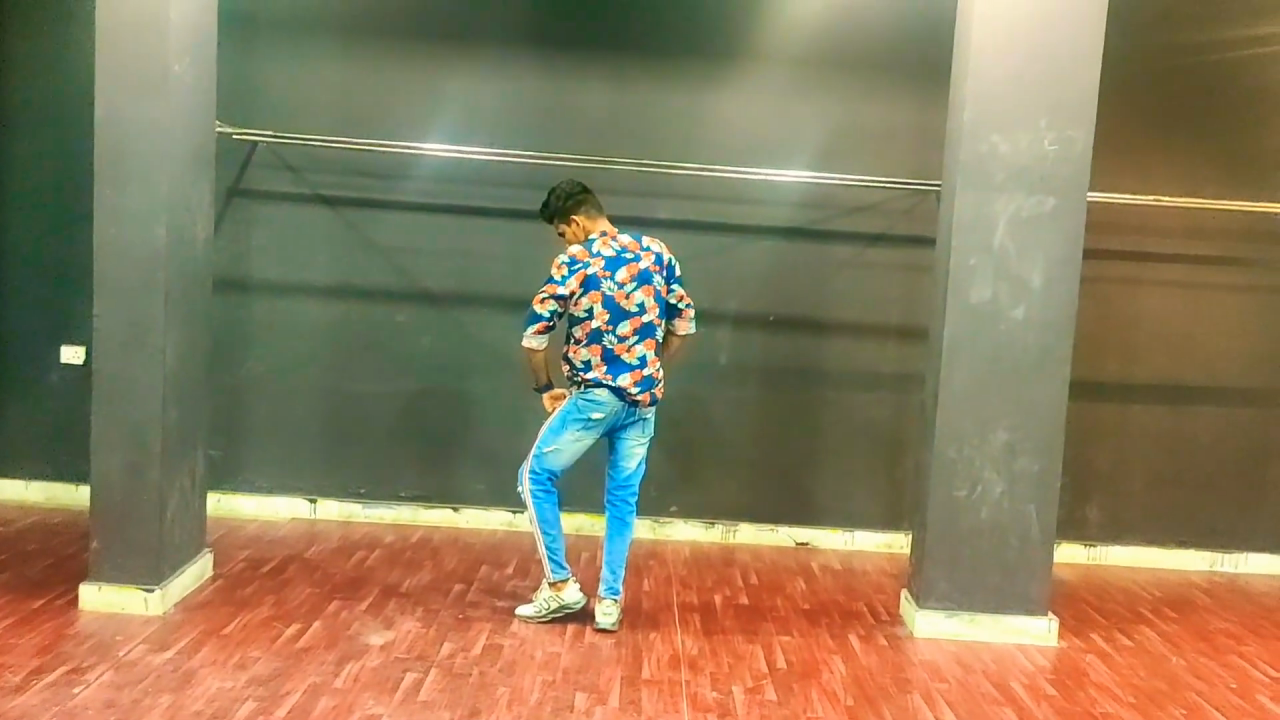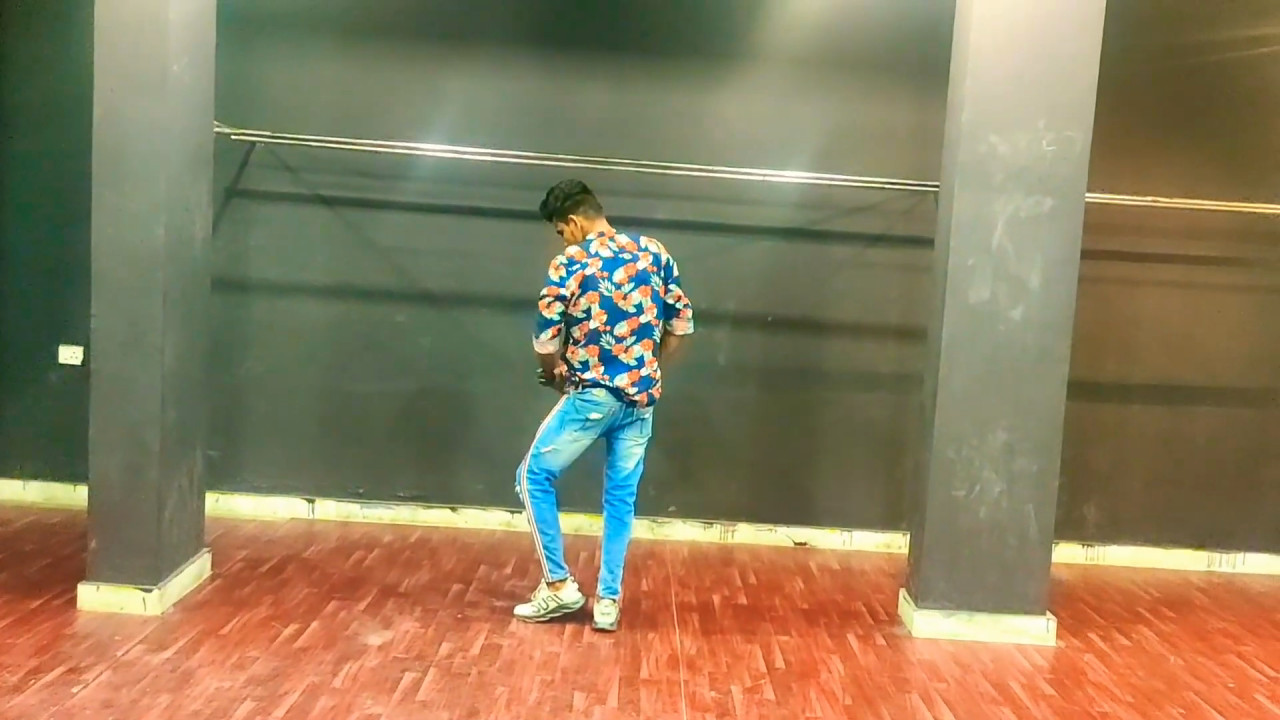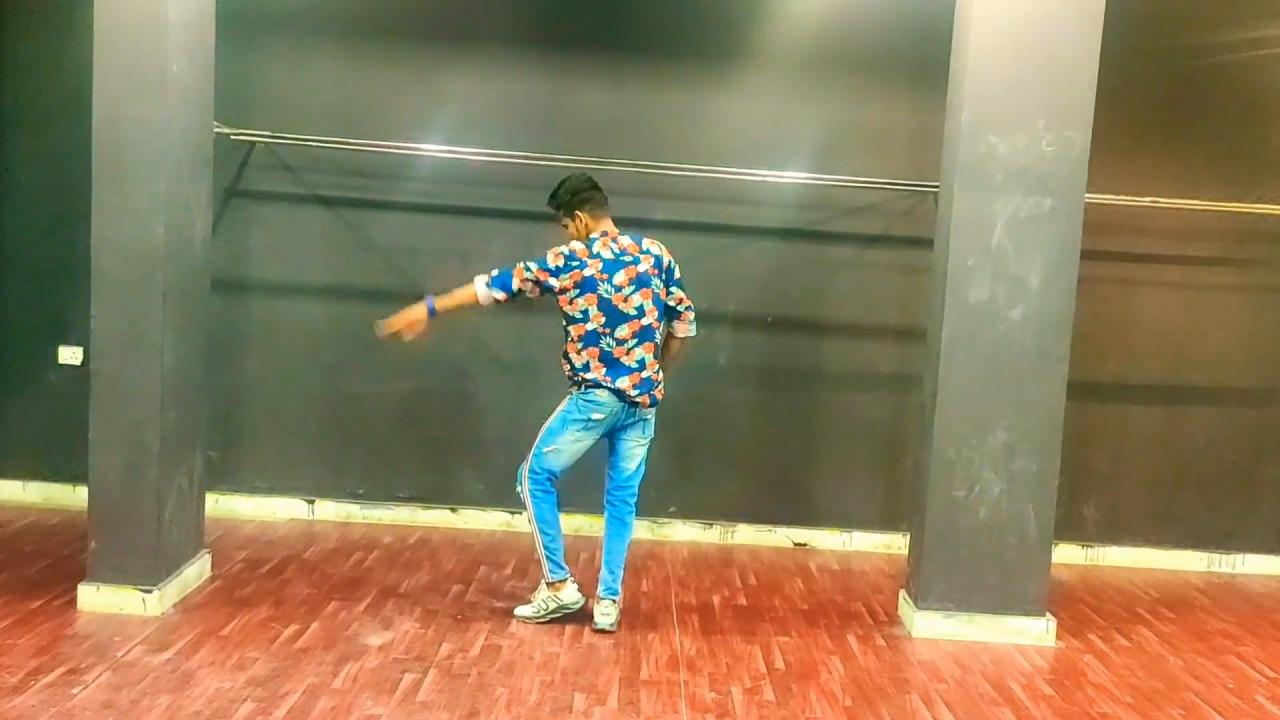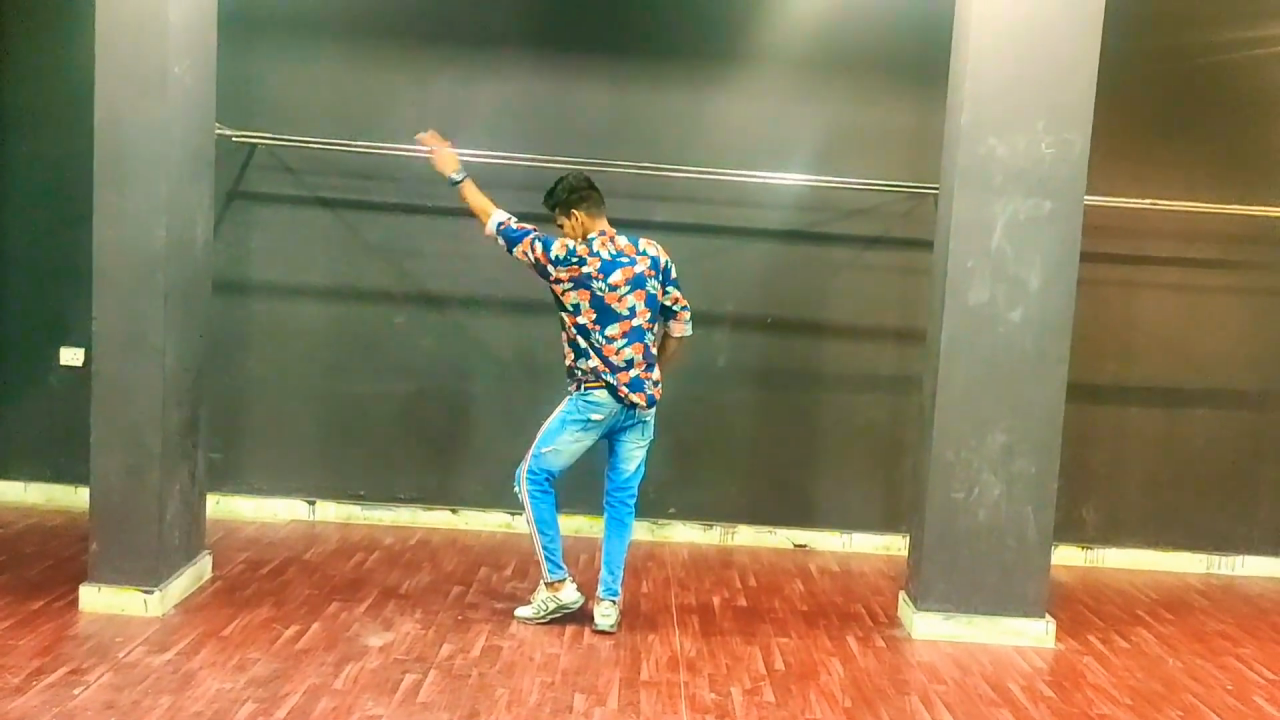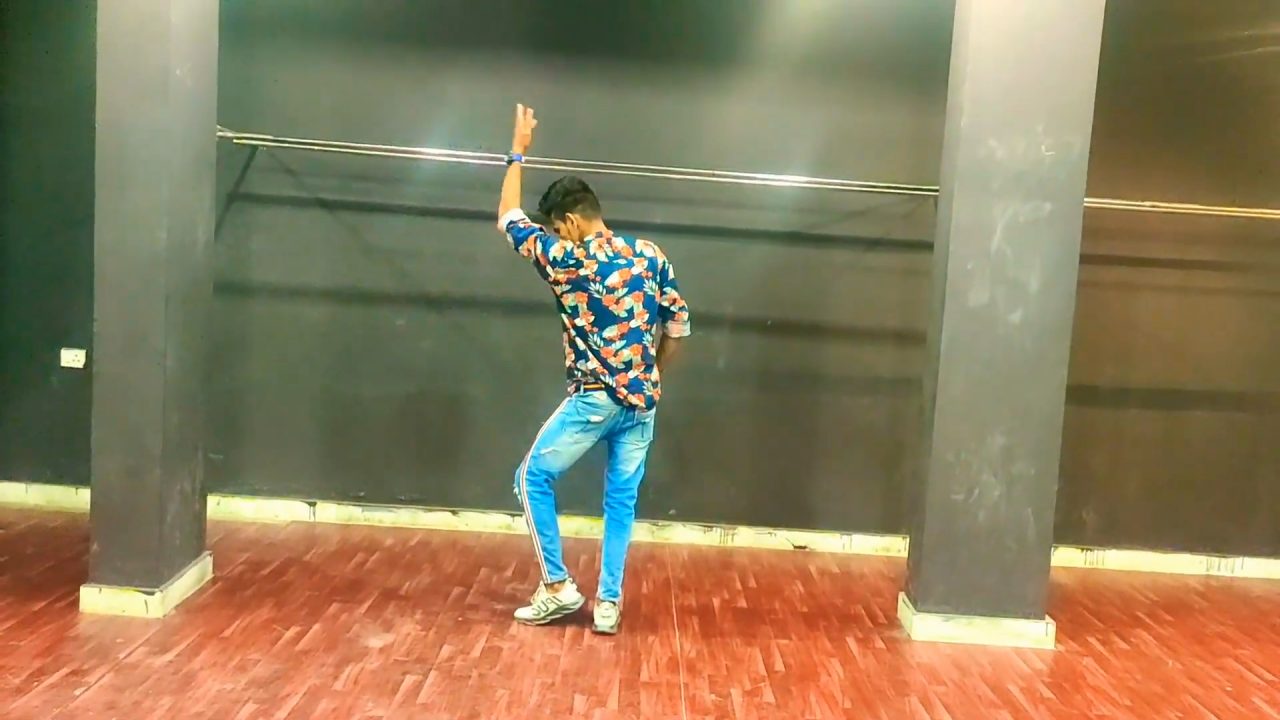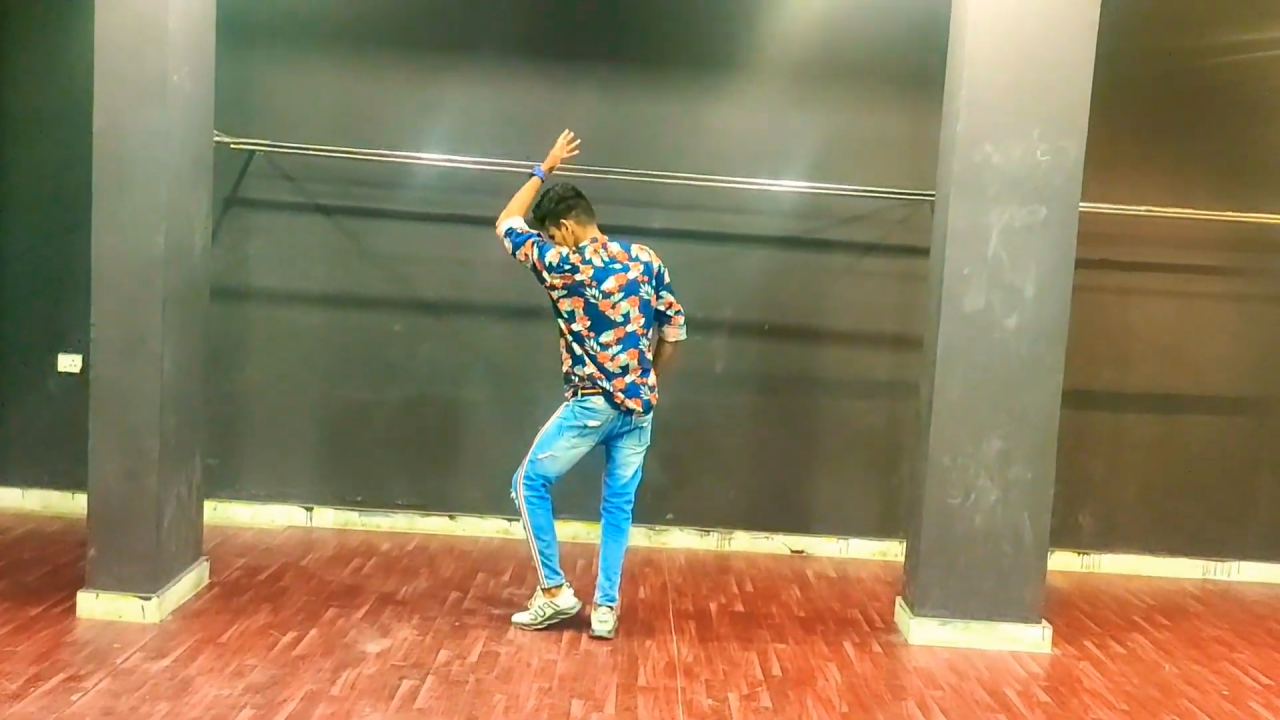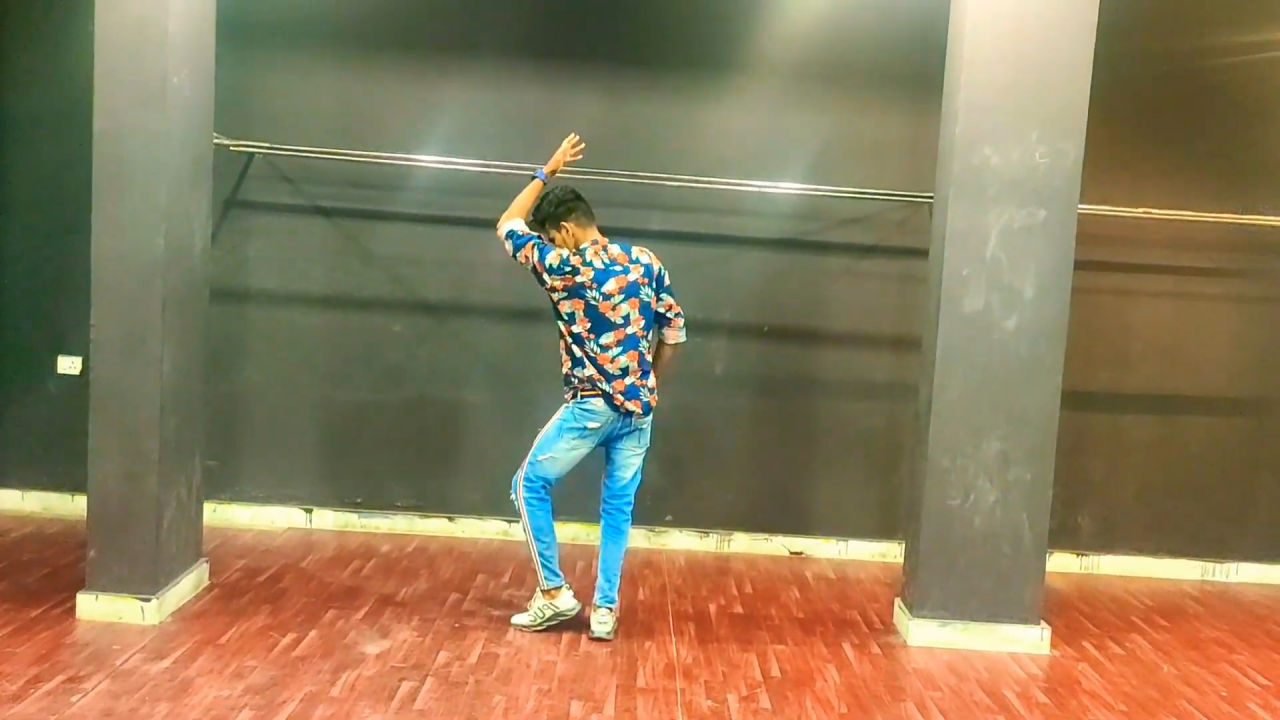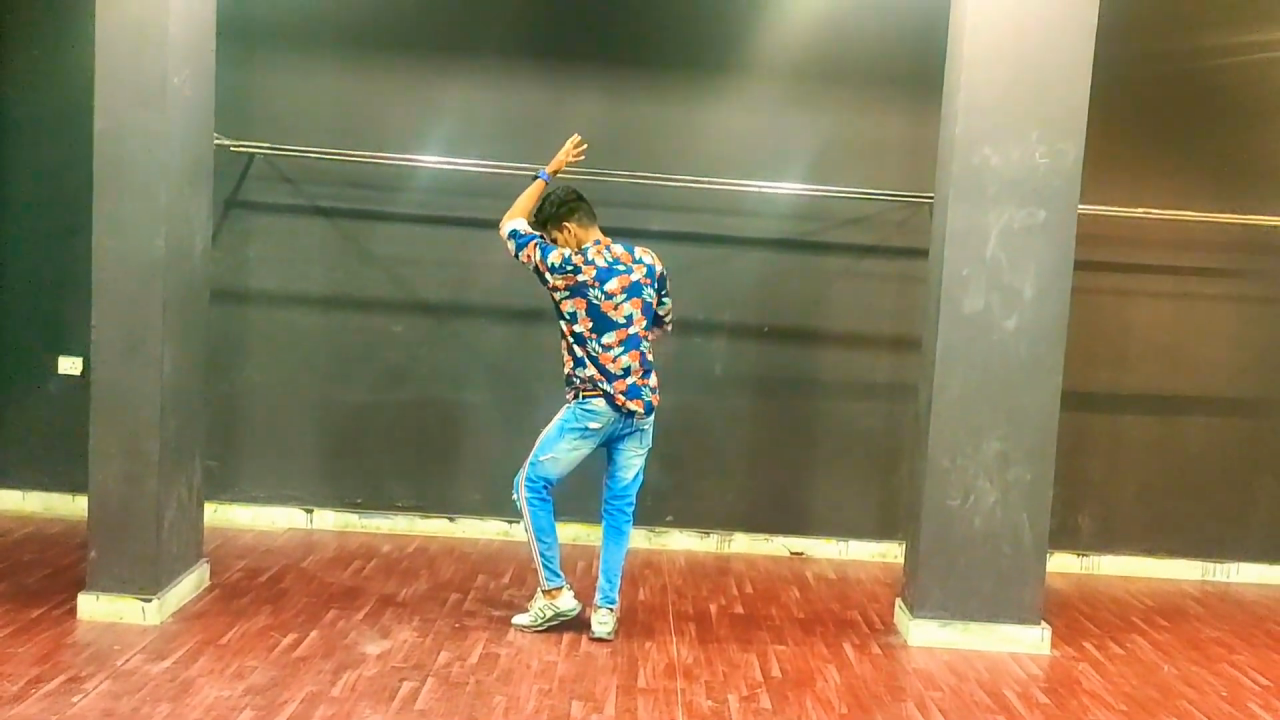
dt=0.3s
person 1, frame 1
left shoulder: (573, 261)
right shoulder: (656, 252)
left elbow: (535, 334)
right elbow: (683, 323)
left wrist: (545, 388)
left hip: (594, 395)
right hip: (644, 398)
left knee: (536, 477)
right knee: (623, 497)
left ankle: (561, 585)
right ankle: (610, 600)
person 1, frame 2
left shoulder: (570, 264)
right shoulder: (654, 252)
left elbow: (547, 340)
right elbow: (681, 323)
left wrist: (552, 379)
left hip: (592, 396)
right hip: (641, 398)
left knee: (534, 476)
right knee: (621, 497)
left ankle: (559, 586)
right ankle: (609, 600)
person 1, frame 3
left shoulder: (568, 260)
right shoulder: (657, 254)
left elbow: (497, 287)
right elbow: (684, 324)
left wrist: (429, 307)
left hip: (596, 396)
right hip: (645, 400)
left knee: (537, 477)
right knee: (622, 498)
left ankle: (560, 586)
right ankle: (608, 601)
person 1, frame 4
left shoulder: (565, 256)
right shoulder: (653, 255)
left elbow: (499, 225)
right elbow: (679, 325)
left wrist: (456, 173)
left hip: (593, 399)
right hip: (643, 401)
left knee: (534, 477)
right knee: (621, 500)
left ankle: (558, 586)
right ankle: (608, 601)
person 1, frame 5
left shoulder: (565, 259)
right shoulder: (649, 255)
left elbow: (509, 218)
right elbow: (677, 325)
left wrist: (517, 153)
left hip: (594, 400)
right hip: (642, 401)
left knee: (533, 478)
right knee: (621, 500)
left ankle: (558, 588)
right ankle: (609, 604)
person 1, frame 6
left shoulder: (562, 265)
right shoulder: (646, 259)
left elbow: (508, 224)
right elbow: (673, 329)
left wrist: (545, 169)
left hip: (591, 405)
right hip: (640, 406)
left knee: (530, 482)
right knee: (619, 505)
left ankle: (555, 591)
right ankle: (606, 608)
person 1, frame 7
left shoulder: (562, 267)
right shoulder: (646, 262)
left elbow: (509, 226)
right elbow: (673, 331)
left wrist: (546, 172)
left hip: (591, 406)
right hip: (639, 407)
left knee: (530, 484)
right knee: (618, 507)
left ankle: (555, 593)
right ankle: (605, 610)
person 1, frame 8
left shoulder: (564, 266)
right shoulder: (647, 263)
left elbow: (511, 225)
left wrist: (549, 172)
left hip: (592, 406)
right hip: (641, 407)
left knee: (532, 485)
right knee: (620, 506)
left ankle: (555, 594)
right ankle: (606, 610)
